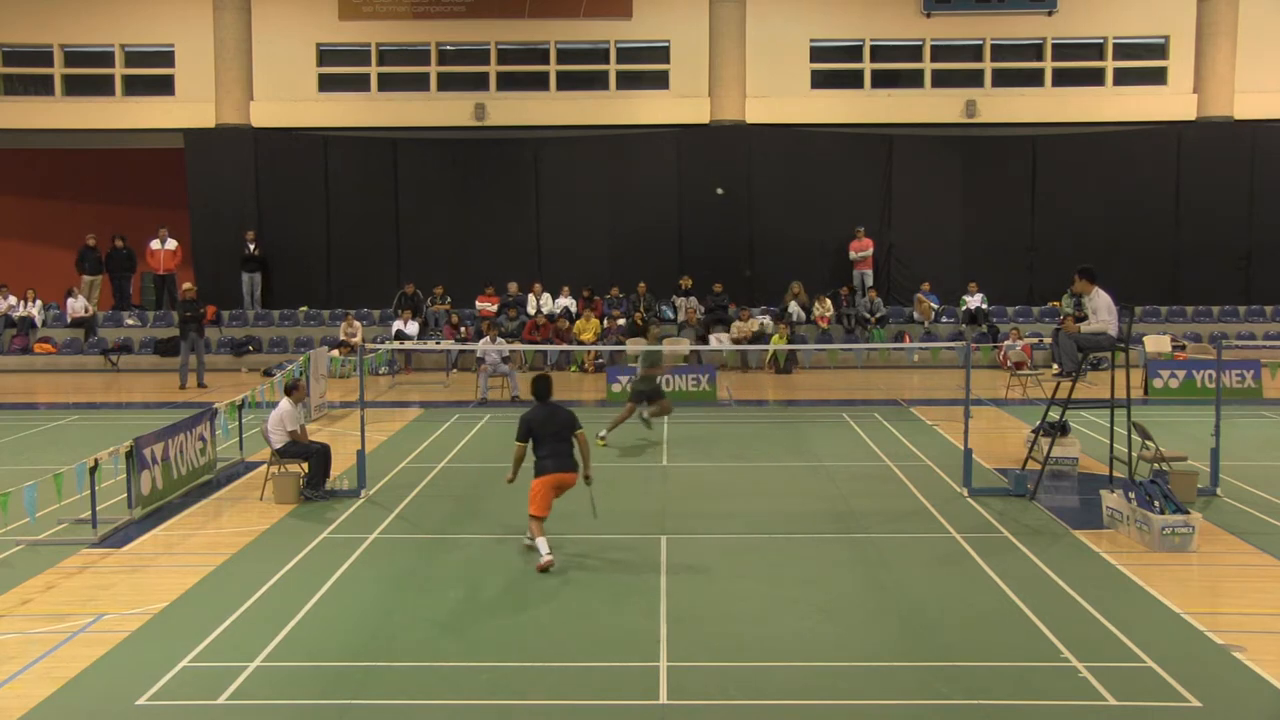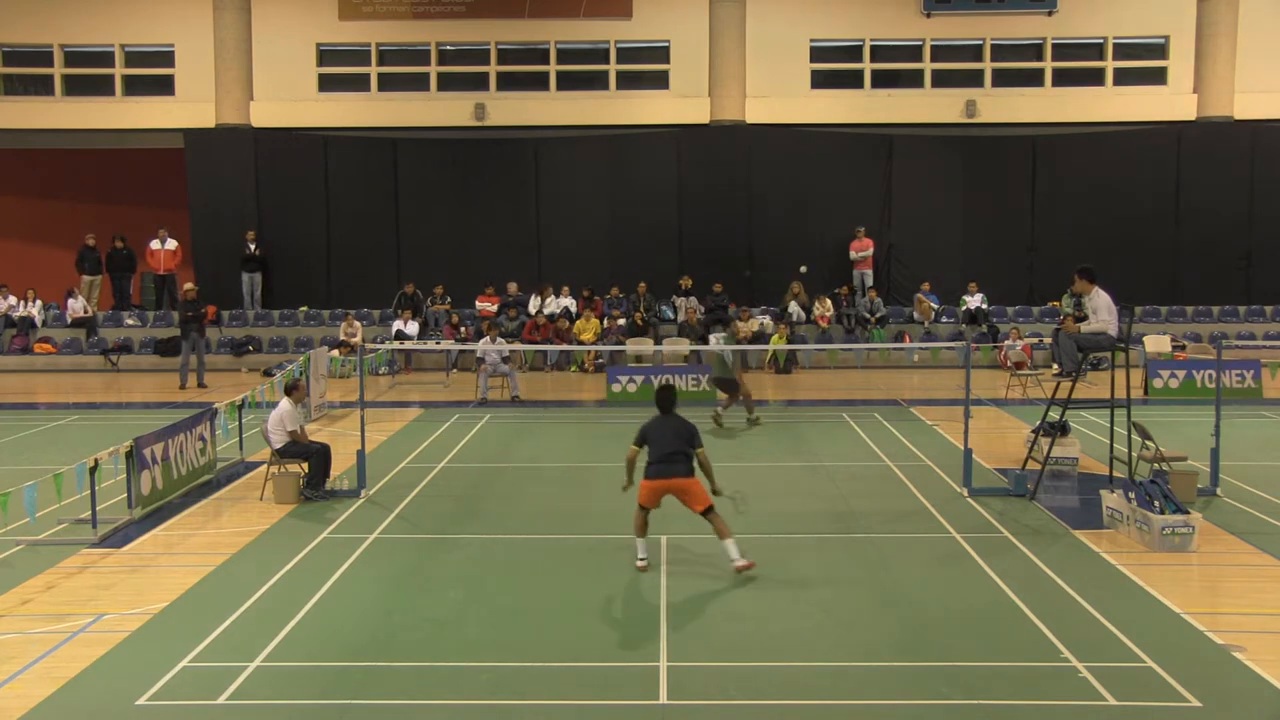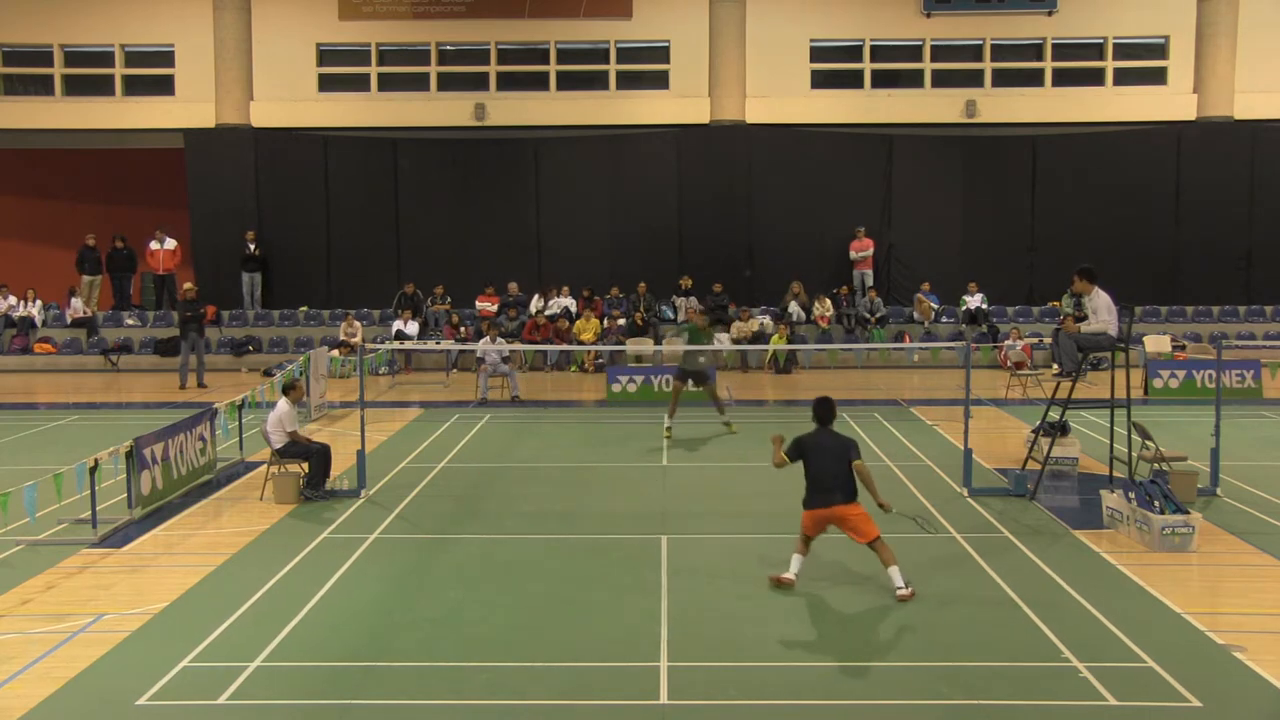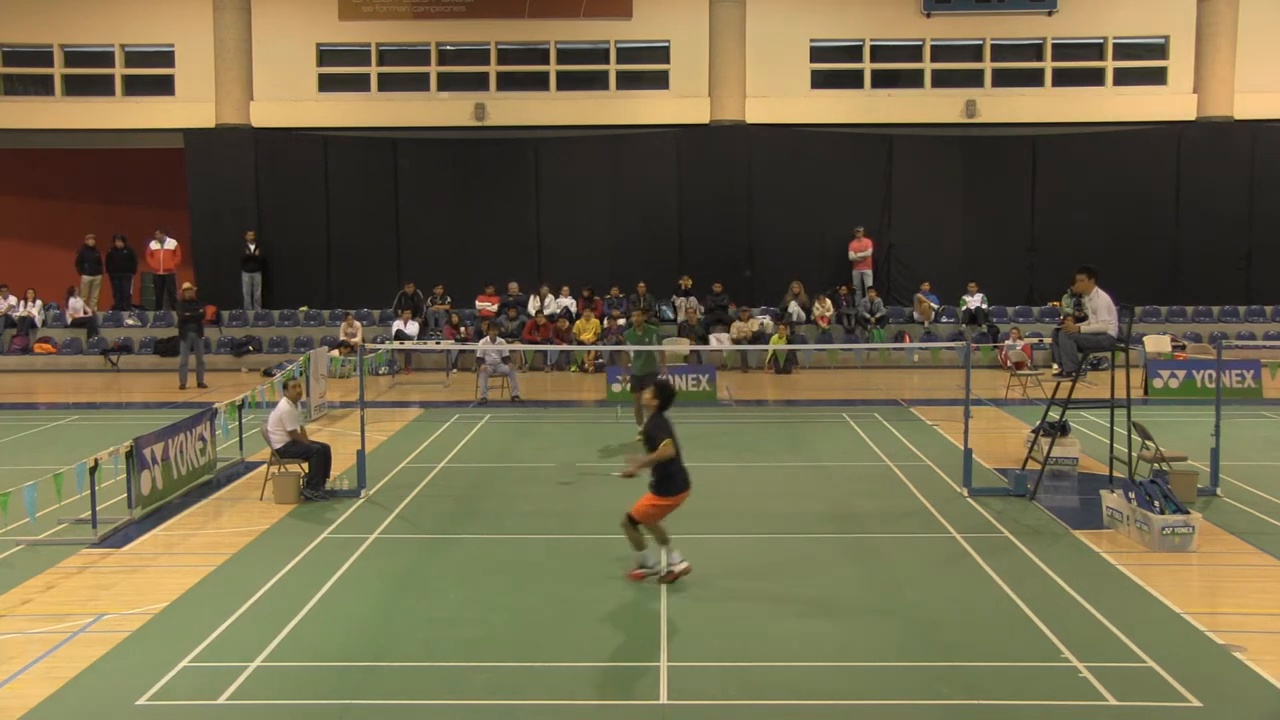
dt=0.7s
person 1, frame 1
left shoulder: (527, 418)
right shoulder: (567, 414)
left elbow: (520, 451)
right elbow: (582, 440)
left wrist: (513, 474)
right wrist: (587, 470)
left hip: (546, 472)
right hip: (570, 471)
left knee: (535, 519)
right knee: (542, 499)
left ankle: (546, 555)
right ankle: (532, 539)
person 1, frame 2
left shoulder: (648, 427)
right shoulder: (688, 426)
left elbow: (631, 456)
right elbow: (702, 458)
left wrist: (628, 479)
right wrist: (714, 484)
left hip: (654, 478)
right hip: (684, 478)
left knee: (642, 511)
right knee: (713, 516)
left ankle: (641, 558)
right ankle: (738, 560)
person 1, frame 3
left shoulder: (802, 441)
right shoulder: (848, 443)
left elbow: (778, 463)
right elbow: (861, 469)
left wrist: (777, 444)
right wrist: (879, 499)
left hip: (814, 506)
right hip: (846, 505)
left knee: (805, 539)
right knee: (878, 544)
left ankle: (790, 574)
right ankle: (901, 588)
person 1, frame 4
left shoulder: (655, 425)
right shoulder: (659, 423)
left elbow: (668, 452)
left wrist: (638, 465)
right wrist: (638, 465)
left hip: (669, 490)
right hip: (677, 486)
left knee: (628, 523)
right knee: (649, 522)
left ankle: (650, 564)
right ankle: (677, 562)
